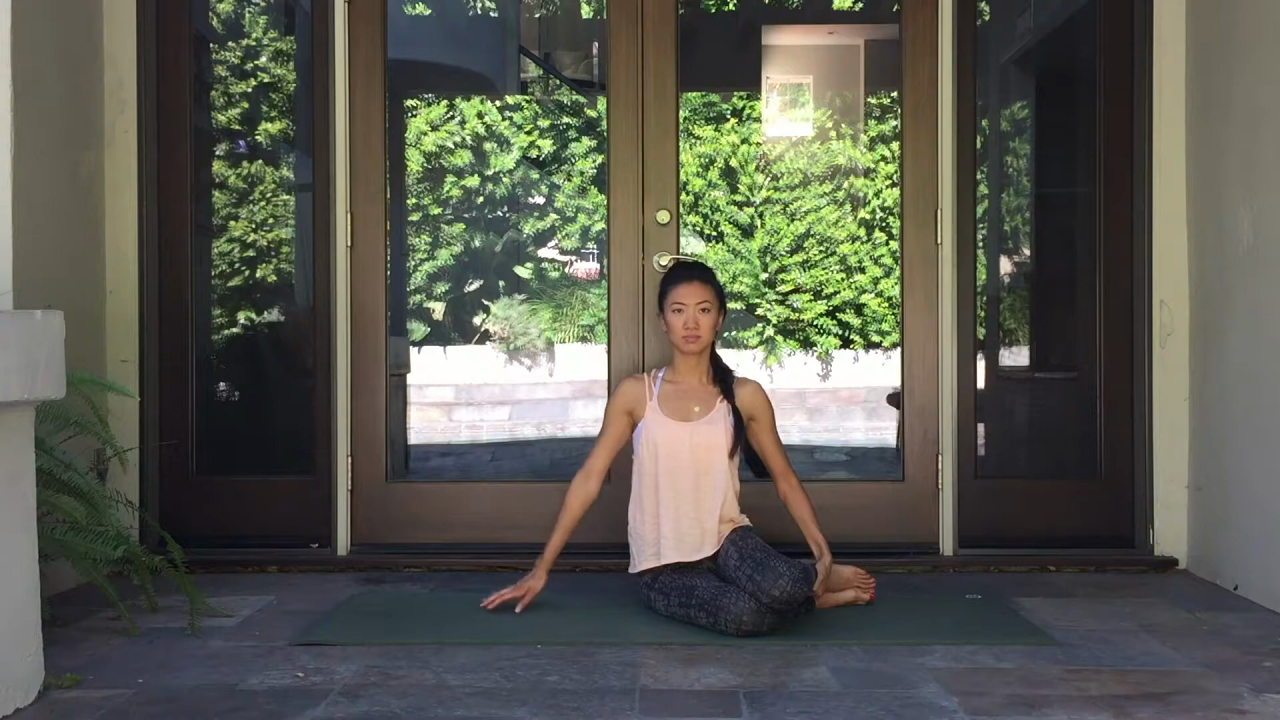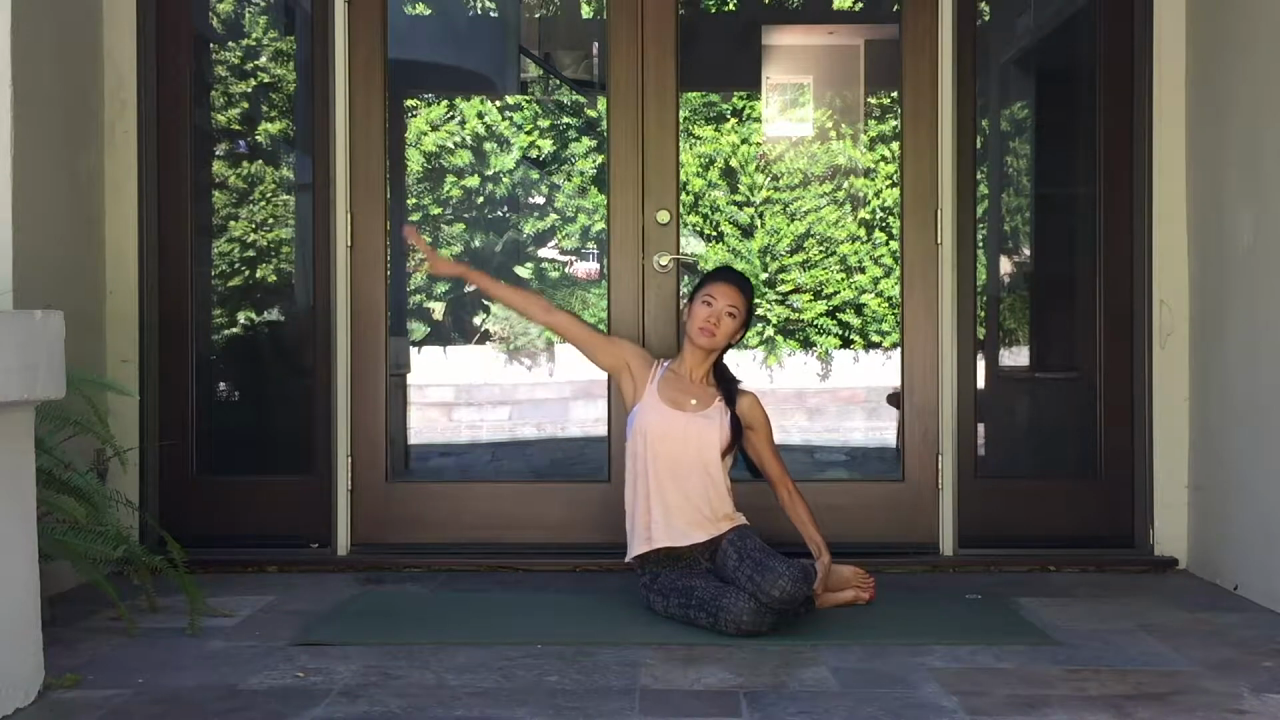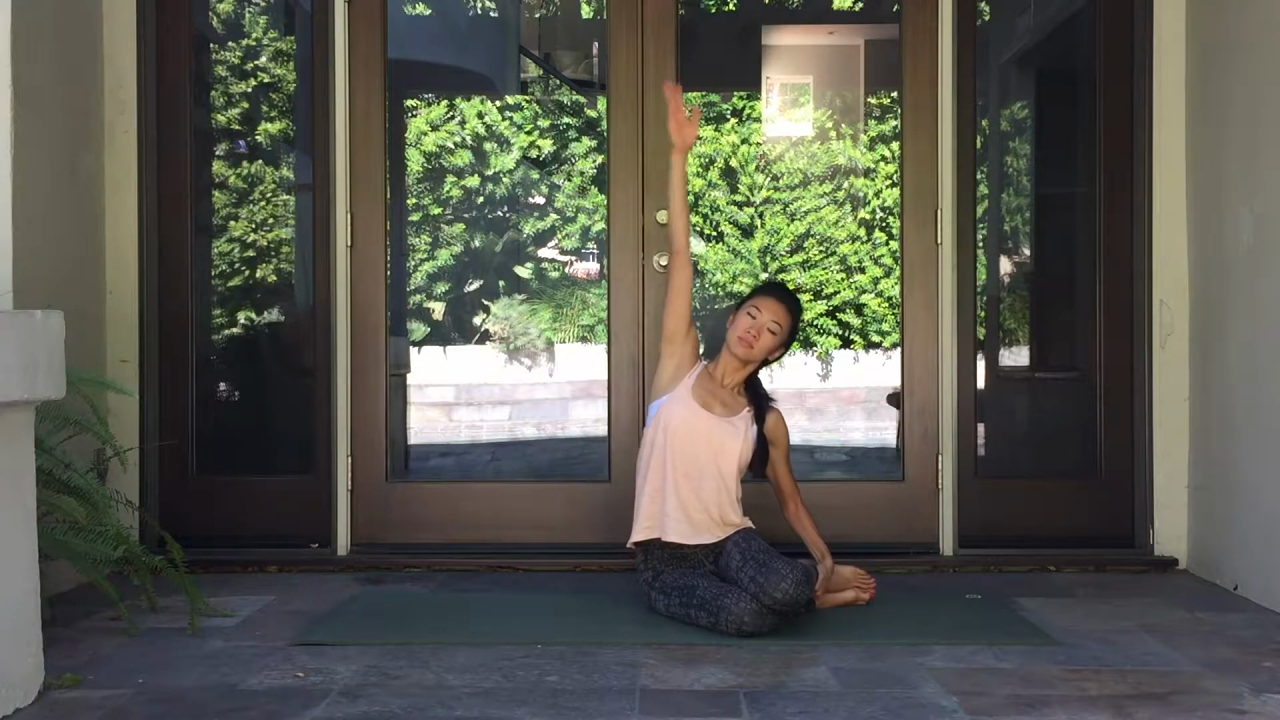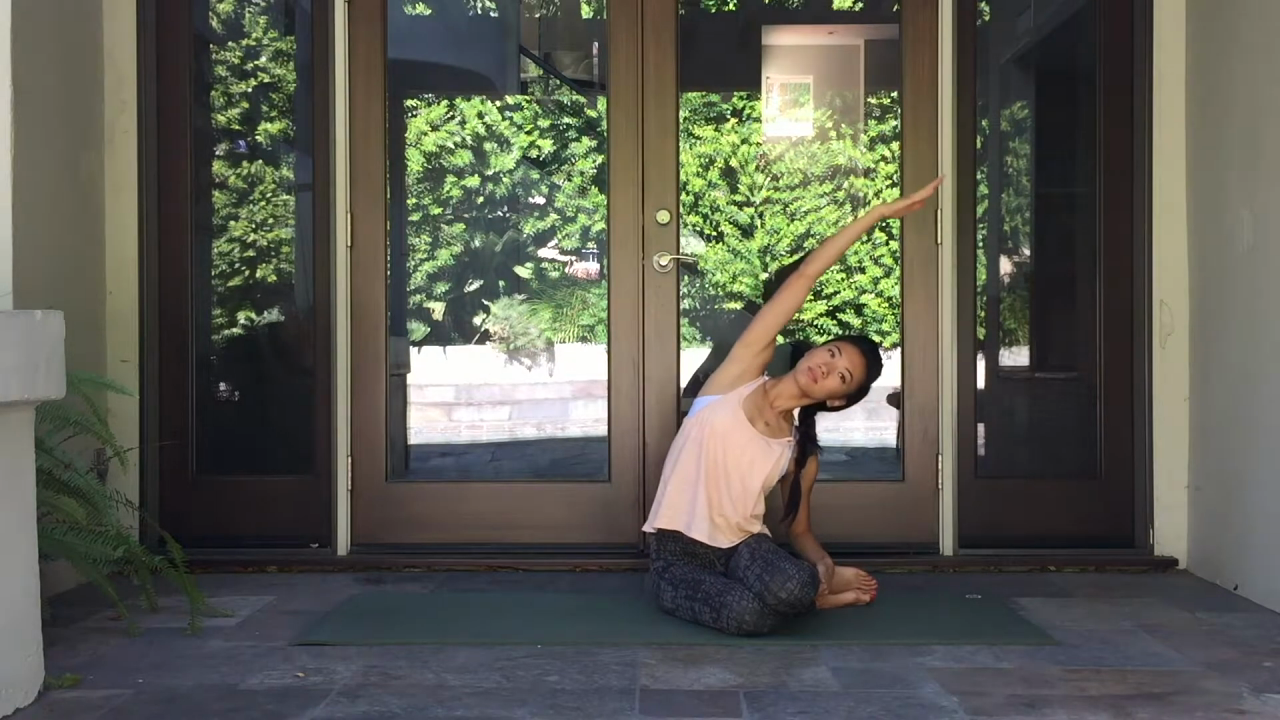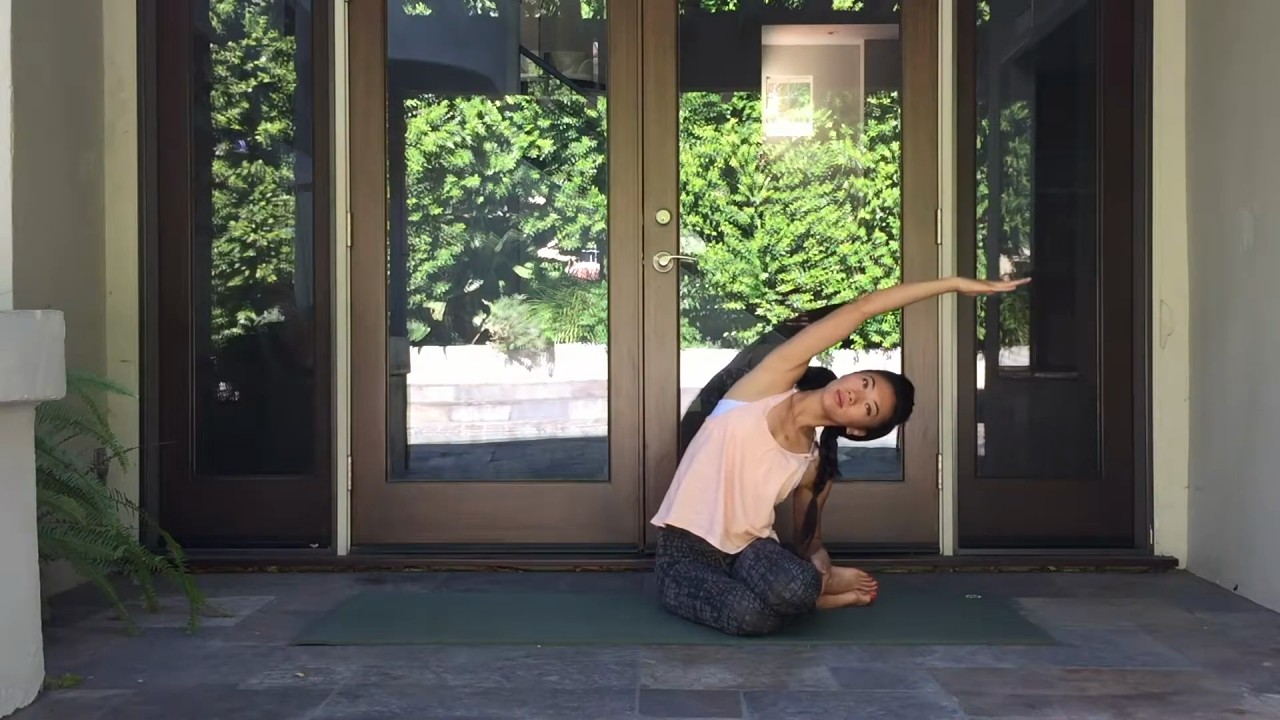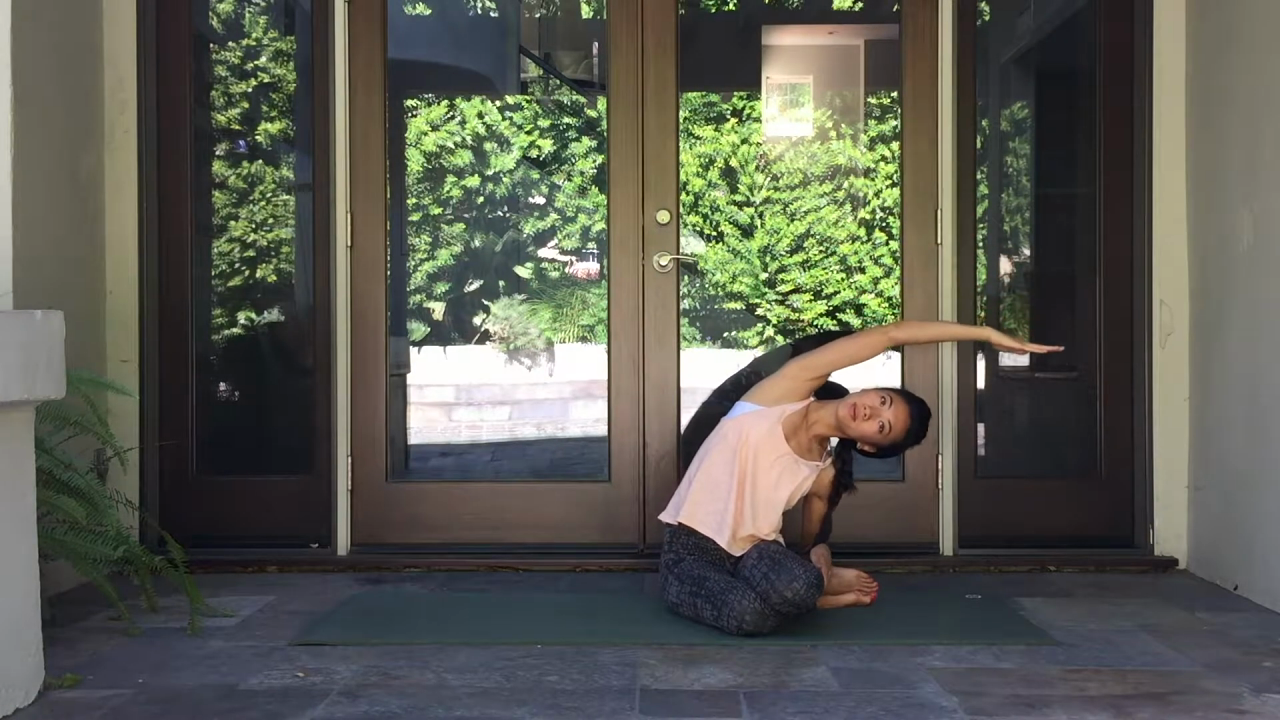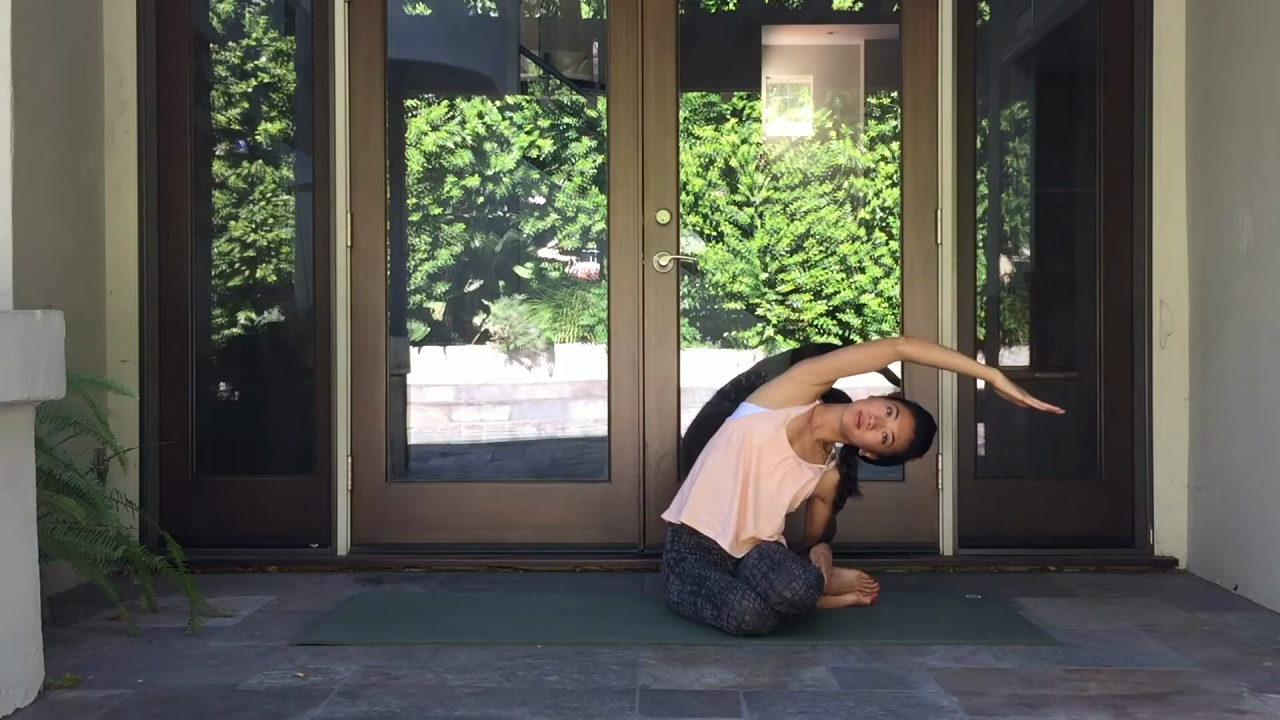
dt=0.7s
person 1, frame 1
left shoulder: (745, 395)
right shoulder: (635, 393)
left elbow: (785, 479)
right elbow: (589, 479)
left wrist: (823, 553)
right wrist: (541, 569)
left hip: (728, 541)
right hip: (662, 567)
left knee: (781, 587)
right knee: (745, 615)
left ankle: (816, 578)
right ankle: (816, 594)
person 1, frame 2
left shoulder: (742, 407)
right shoulder: (639, 370)
left elbow: (782, 484)
right elbow: (556, 318)
left wrist: (822, 557)
right wrist: (462, 270)
left hip: (724, 538)
right hip: (660, 559)
left knee: (783, 588)
right knee: (739, 617)
left ankle: (820, 577)
person 1, frame 3
left shoulder: (767, 421)
right shoulder: (680, 366)
left elbow: (790, 500)
right elbow: (680, 253)
left wrist: (825, 561)
right wrist: (679, 154)
left hip: (730, 540)
right hip: (666, 556)
left knee: (785, 588)
right knee: (745, 617)
left ankle: (817, 582)
right ankle: (812, 591)
person 1, frame 4
left shoulder: (800, 455)
right shoulder: (743, 372)
left elbow: (800, 531)
right elbow: (805, 276)
left wrist: (823, 564)
right wrist: (881, 211)
left hip: (741, 545)
right hip: (677, 550)
left knee: (794, 587)
right knee: (746, 615)
left ankle: (815, 586)
right ankle: (817, 594)
person 1, frame 5
left shoulder: (815, 466)
right shoulder: (772, 382)
left elbow: (809, 539)
right elbow: (858, 311)
left wrist: (820, 565)
right wrist: (954, 284)
left hip: (748, 549)
right hip: (685, 548)
left knee: (797, 589)
right knee: (749, 615)
right ankle: (817, 591)
person 1, frame 6
right shoulder: (791, 387)
left elbow: (812, 537)
right elbow: (888, 335)
left wrist: (818, 553)
right wrist: (987, 334)
left hip: (752, 551)
right hip: (690, 548)
left knee: (797, 586)
right knee: (749, 616)
right ankle: (820, 589)
person 1, frame 7
right shoulder: (797, 390)
left elbow: (814, 537)
right elbow: (899, 348)
left wrist: (820, 552)
right wrist: (993, 376)
left hip: (753, 550)
right hip: (692, 547)
left knee: (797, 586)
right knee: (749, 616)
right ankle: (821, 588)
